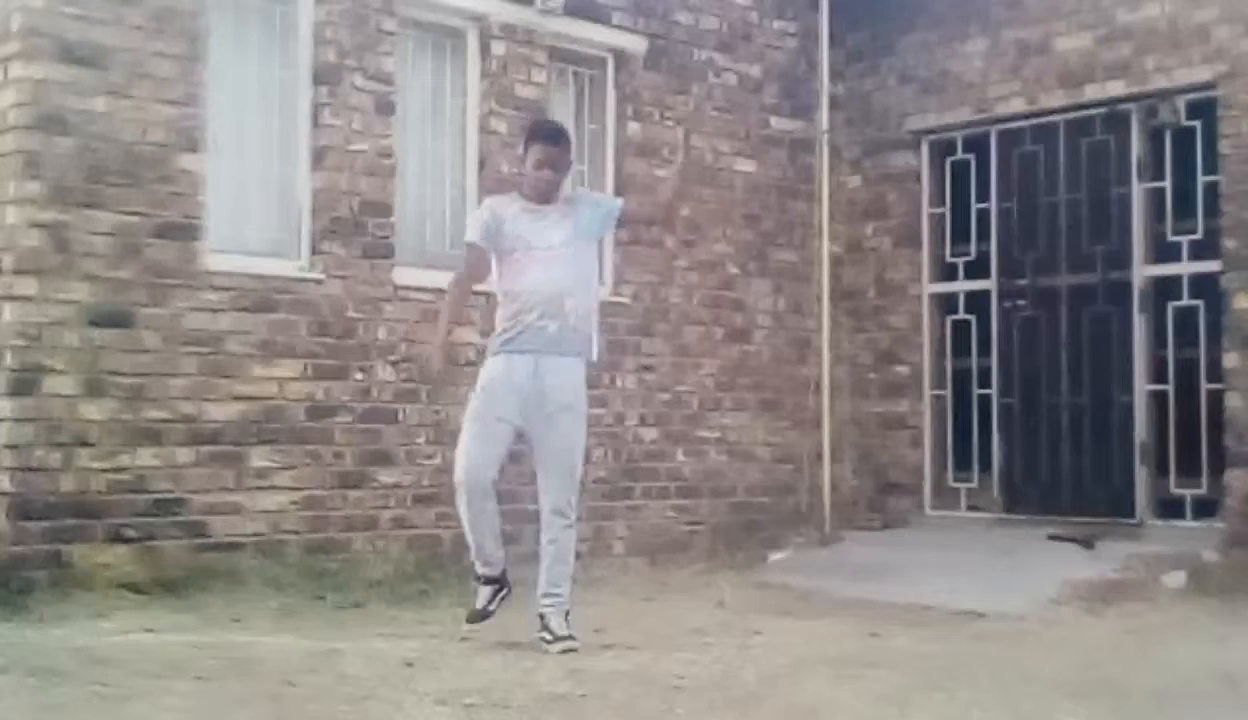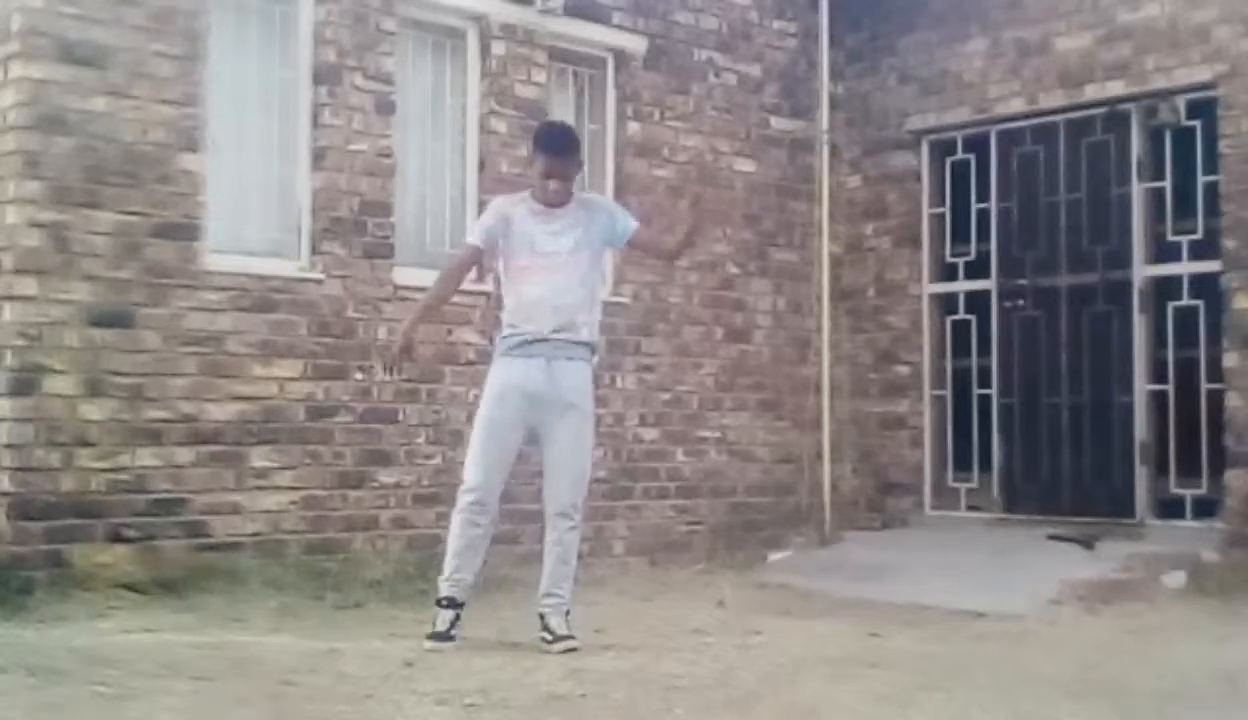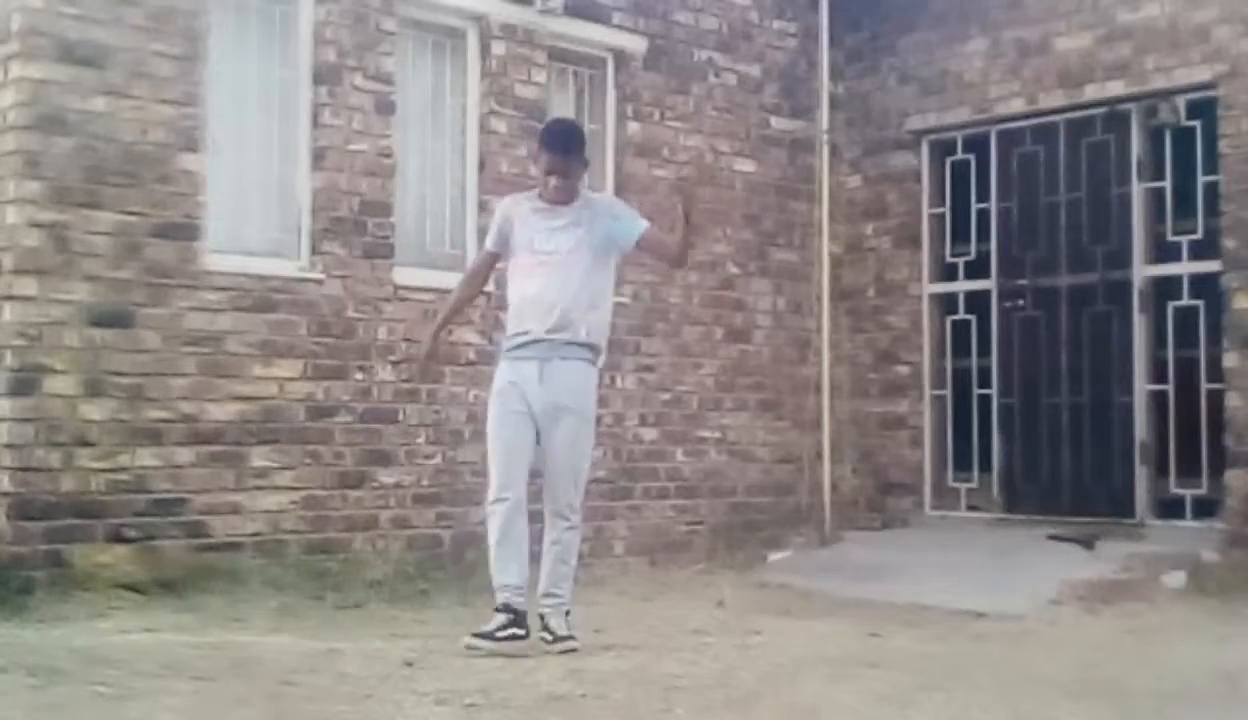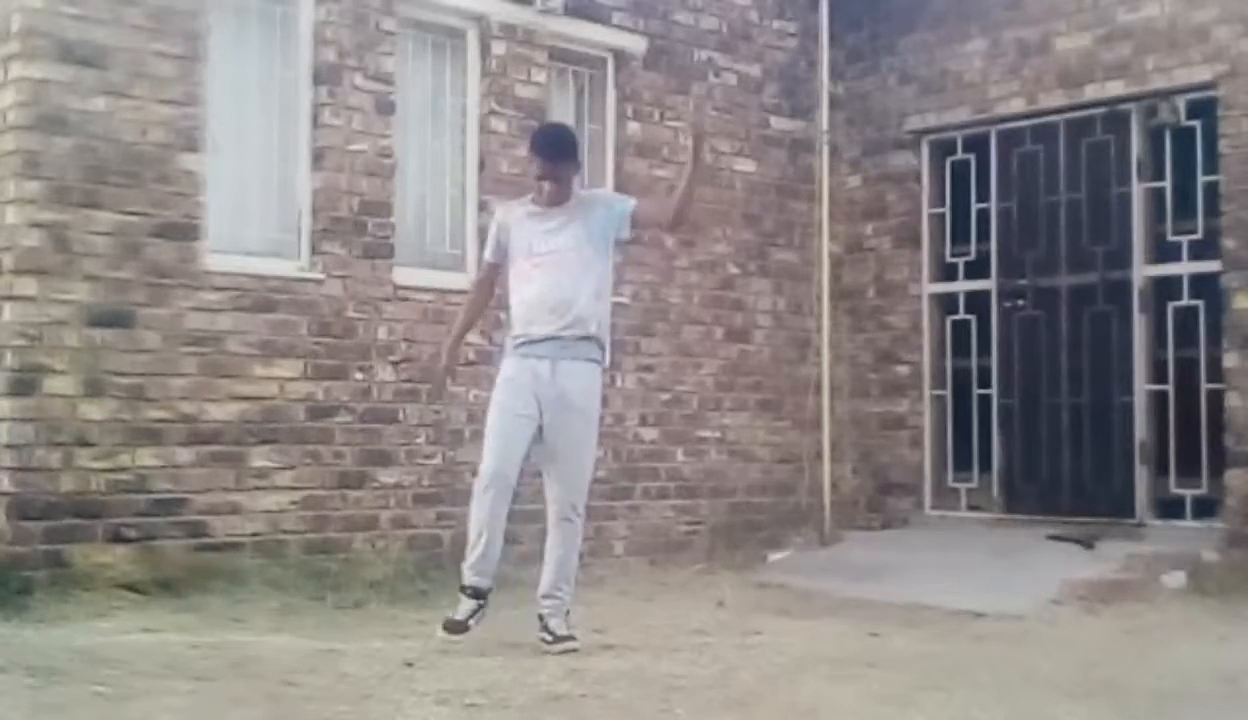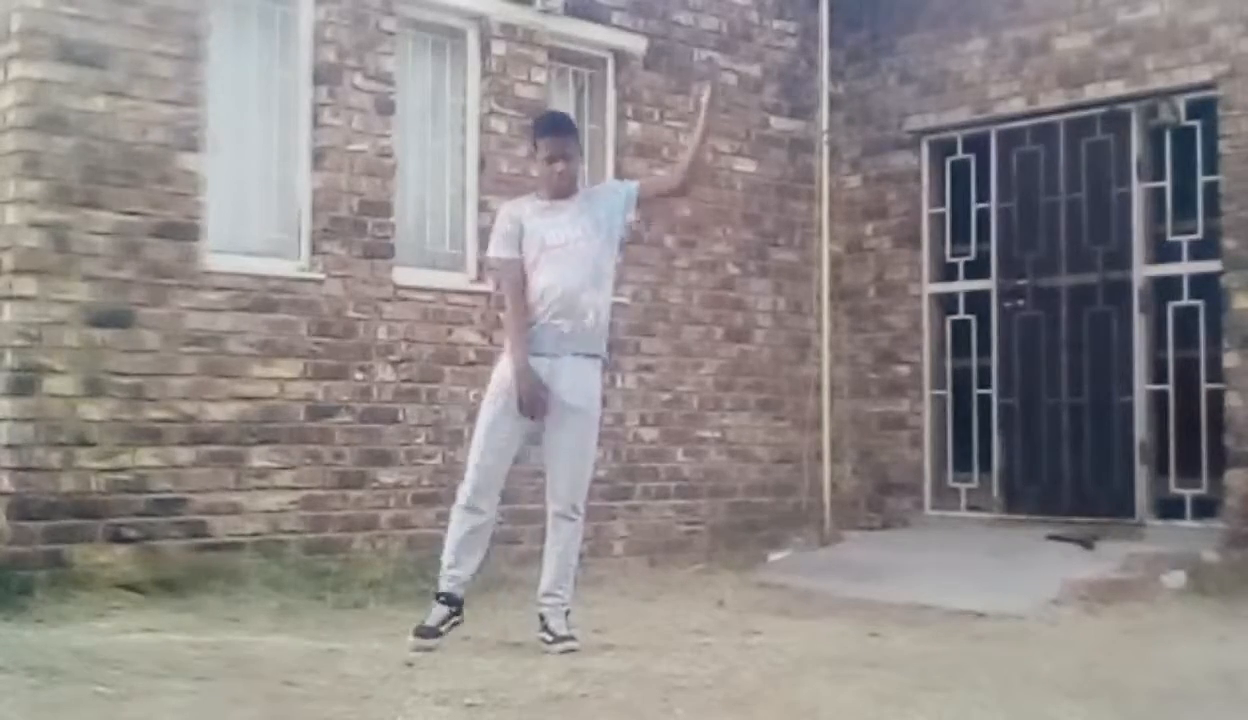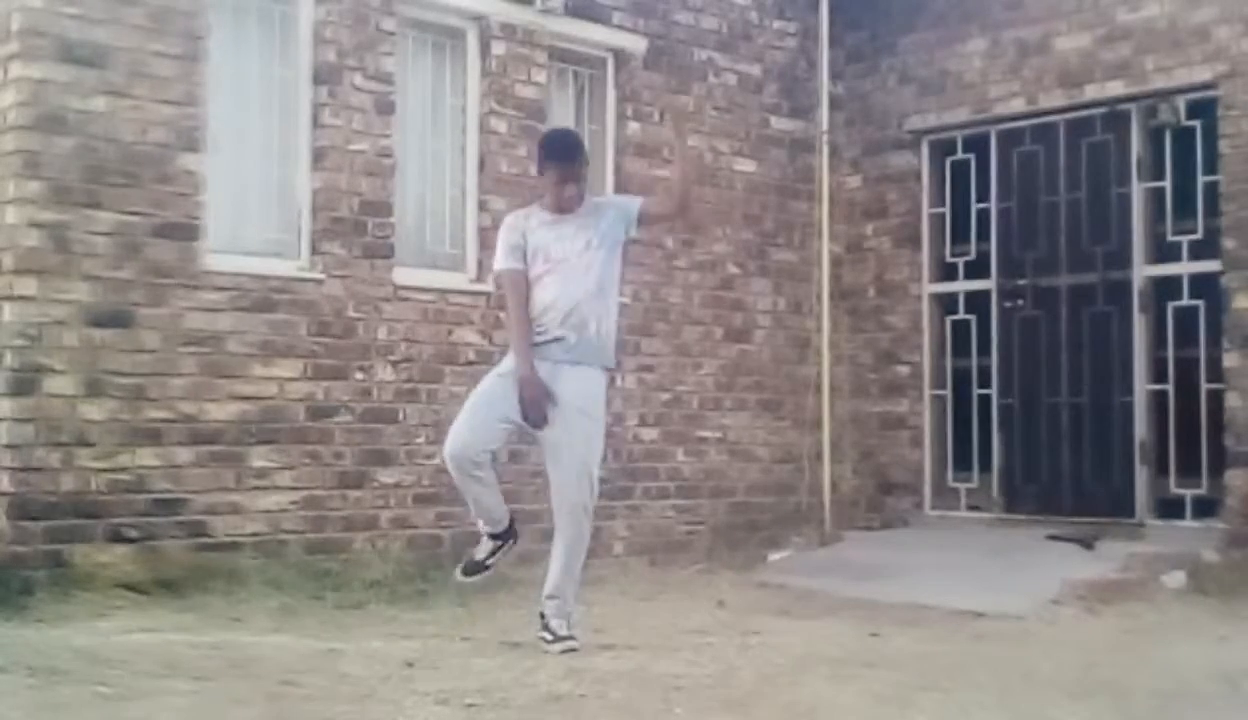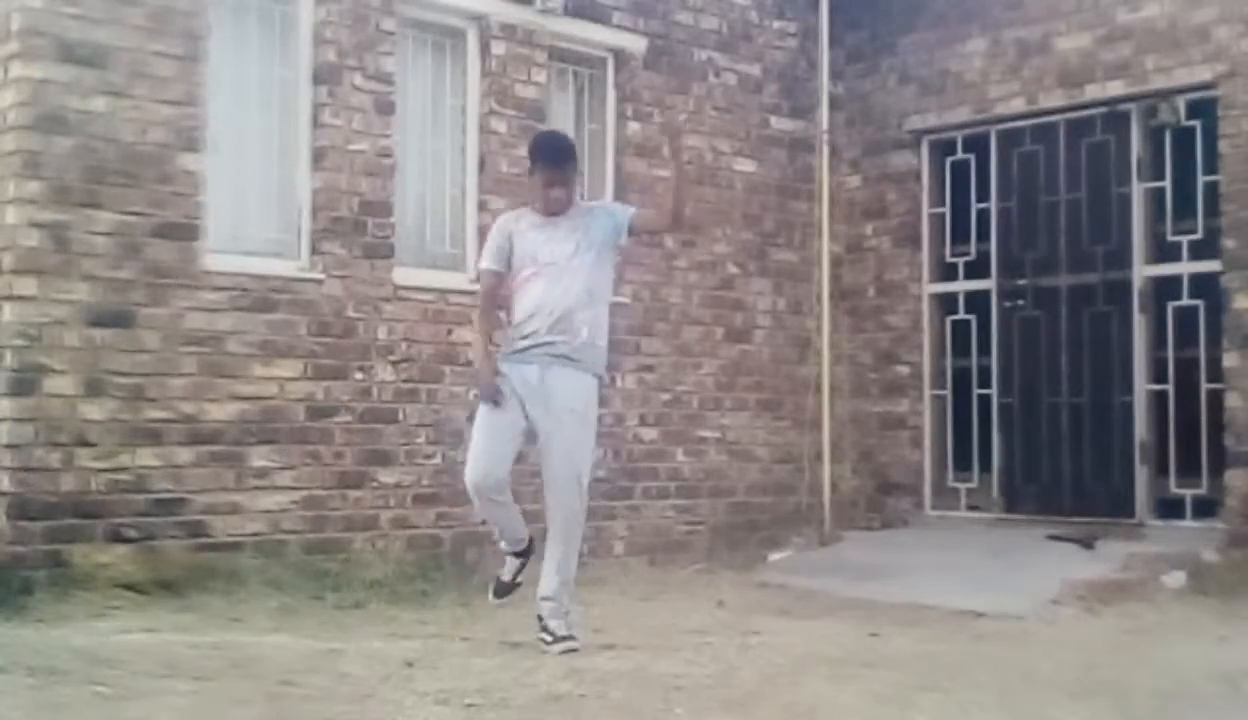
dt=0.4s
person 1, frame 1
left shoulder: (589, 208)
right shoulder: (496, 212)
left elbow: (657, 211)
right elbow: (471, 274)
left wrist: (683, 160)
right wrist: (443, 332)
left hip: (566, 364)
right hip: (508, 360)
left knee: (560, 497)
right knee: (472, 473)
left ankle: (553, 610)
right ankle: (491, 573)
person 1, frame 2
left shoulder: (601, 214)
right shoulder: (504, 212)
left elbow: (670, 249)
right elbow: (458, 269)
left wrist: (692, 206)
right wrist: (410, 327)
left hip: (572, 369)
right hip: (515, 364)
left knee: (566, 500)
right knee: (479, 484)
left ankle: (554, 611)
right ankle: (451, 597)
person 1, frame 3
left shoulder: (607, 213)
right shoulder: (512, 211)
left elbow: (675, 255)
right elbow: (479, 273)
left wrist: (686, 213)
right wrist: (437, 328)
left hip: (573, 368)
right hip: (517, 365)
left knee: (564, 500)
right knee: (505, 490)
left ankle: (554, 611)
right ankle: (510, 609)
person 1, frame 4
left shoulder: (604, 209)
right shoulder: (508, 217)
left elbow: (670, 217)
right elbow: (485, 284)
left wrist: (692, 163)
right wrist: (452, 343)
left hip: (579, 367)
right hip: (522, 363)
left knee: (568, 499)
right knee: (495, 476)
left ankle: (554, 611)
right ankle: (475, 586)
person 1, frame 5
left shoulder: (609, 201)
right shoulder: (514, 215)
left elbow: (678, 182)
right elbow: (513, 297)
left wrist: (703, 118)
right wrist: (521, 368)
left hip: (580, 368)
right hip: (523, 363)
left knee: (567, 500)
right knee: (479, 484)
left ankle: (554, 612)
right ankle: (449, 596)
person 1, frame 6
left shoulder: (612, 213)
right shoulder: (519, 226)
left elbow: (677, 206)
right elbow: (517, 305)
left wrist: (680, 142)
right wrist: (526, 375)
left hip: (583, 373)
right hip: (527, 363)
left knee: (576, 499)
right knee: (461, 448)
left ankle: (556, 612)
right ankle: (497, 528)
person 1, frame 7
left shoulder: (603, 218)
right shoulder: (509, 227)
left elbow: (671, 220)
right elbow: (488, 301)
left wrist: (677, 158)
right wrist: (483, 359)
left hip: (574, 373)
right hip: (515, 366)
left knee: (568, 500)
right knee: (482, 474)
left ankle: (553, 613)
right ankle: (517, 543)
